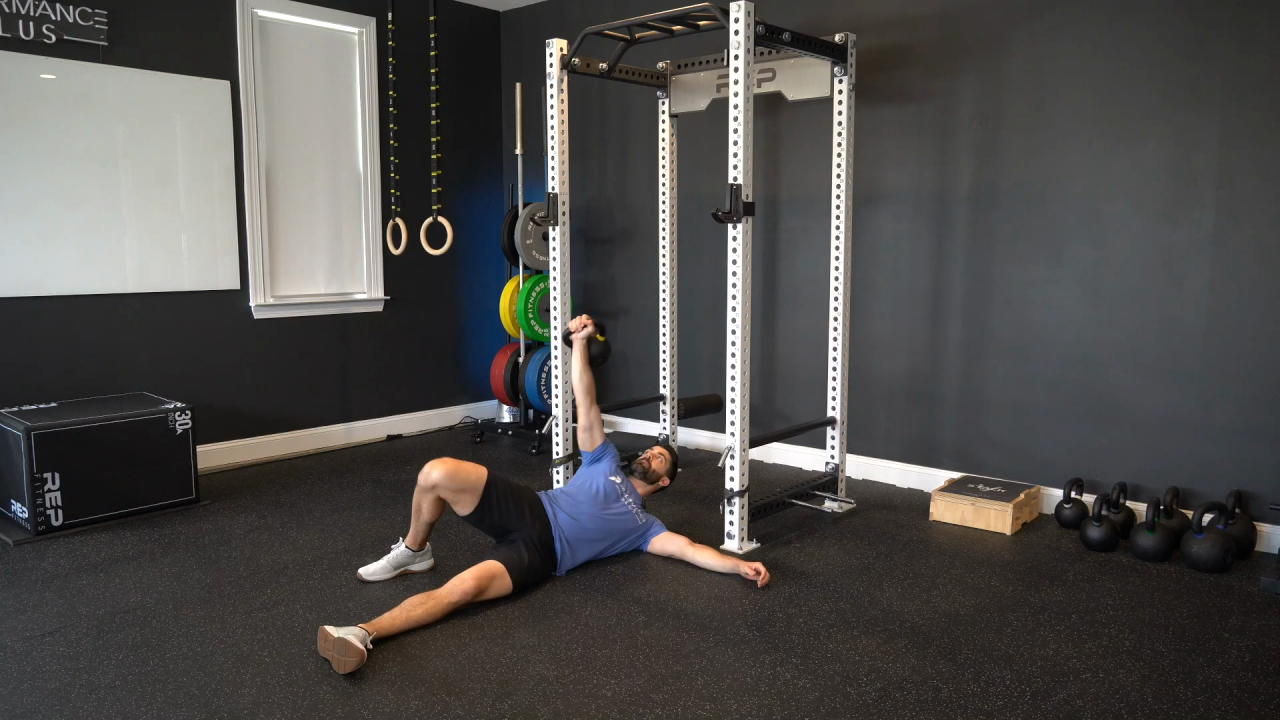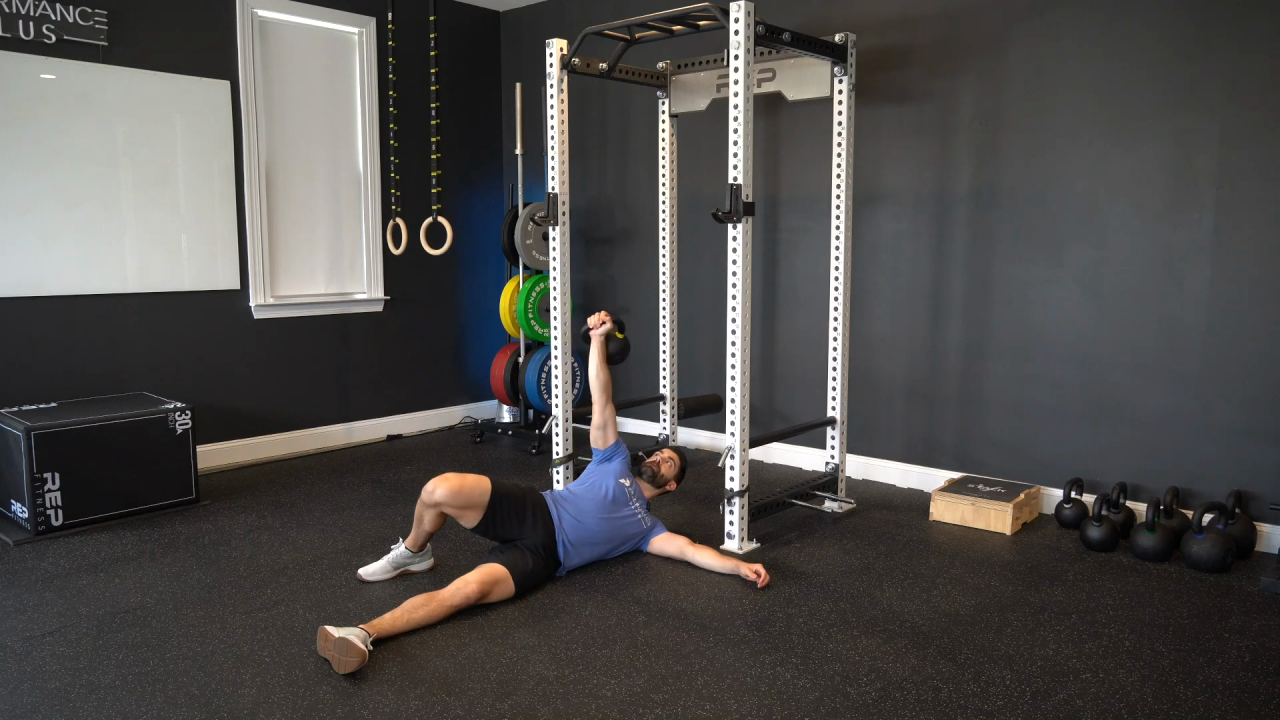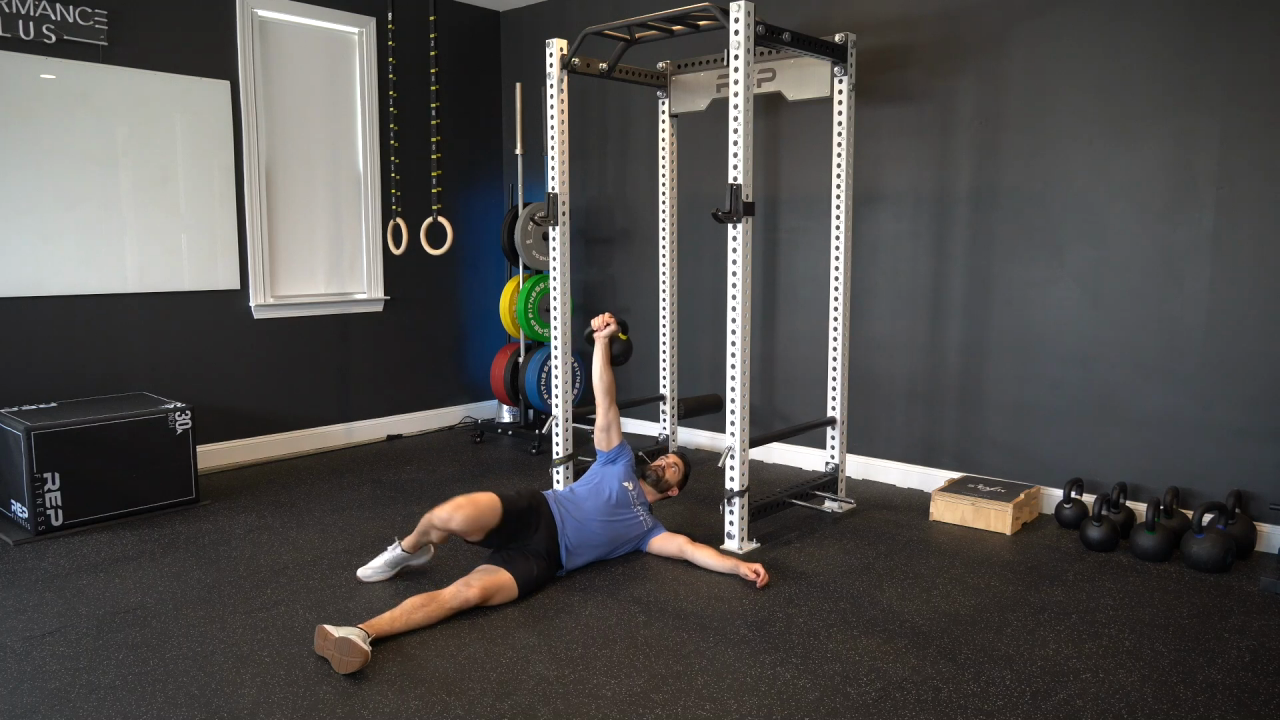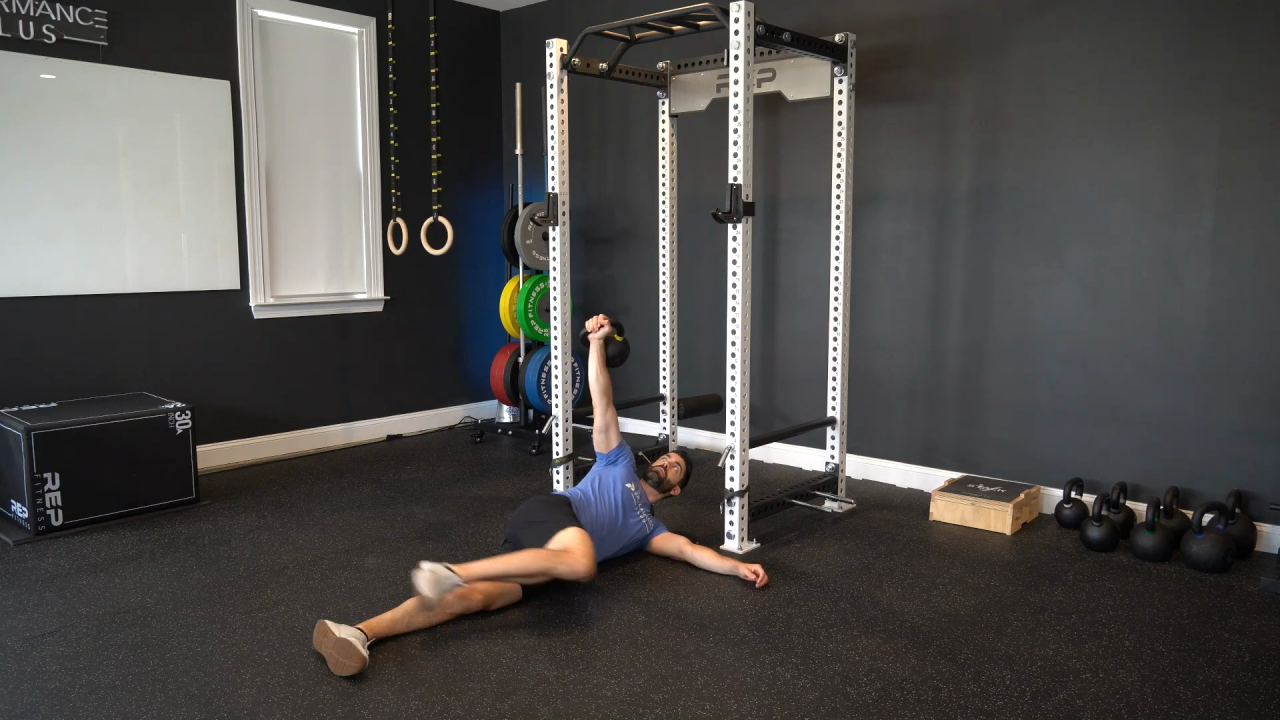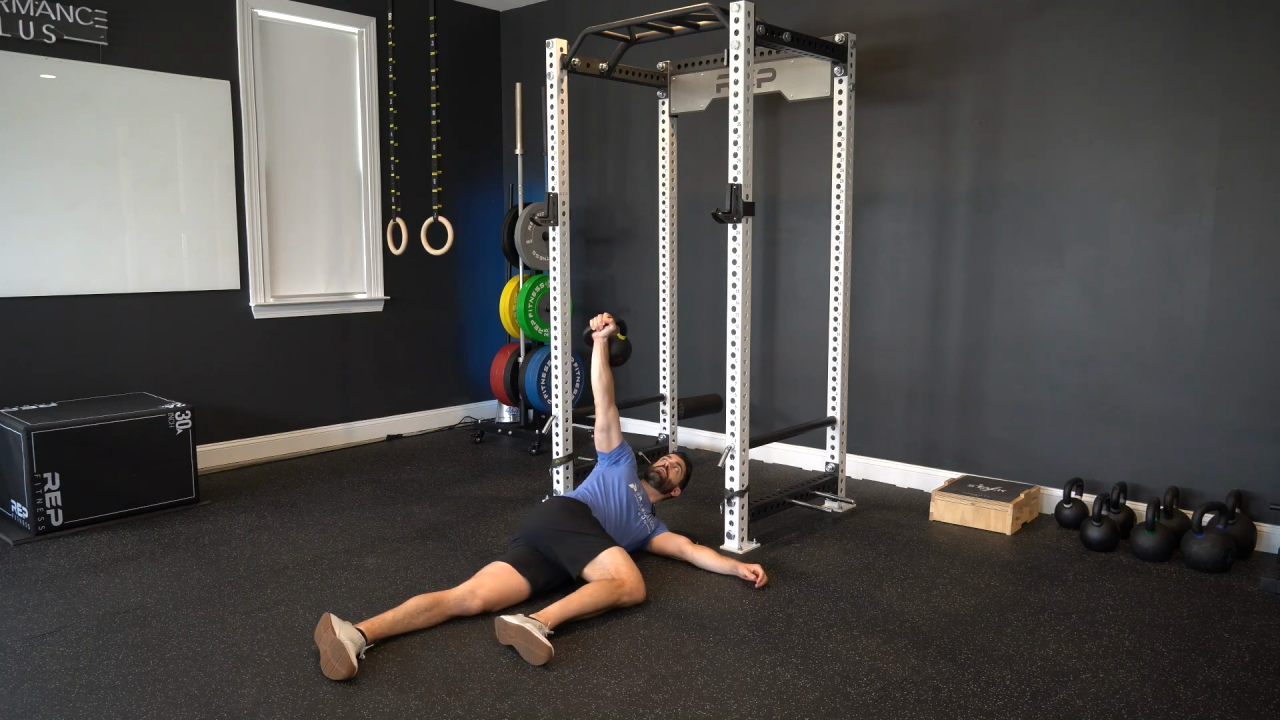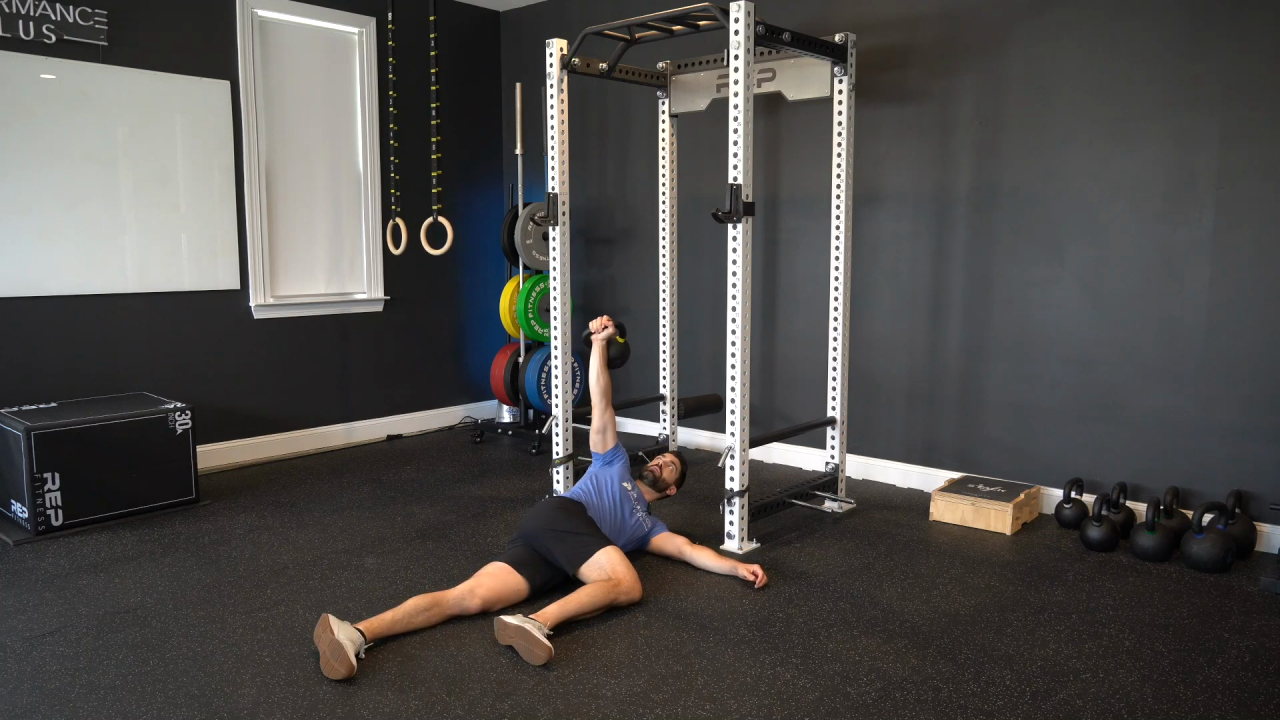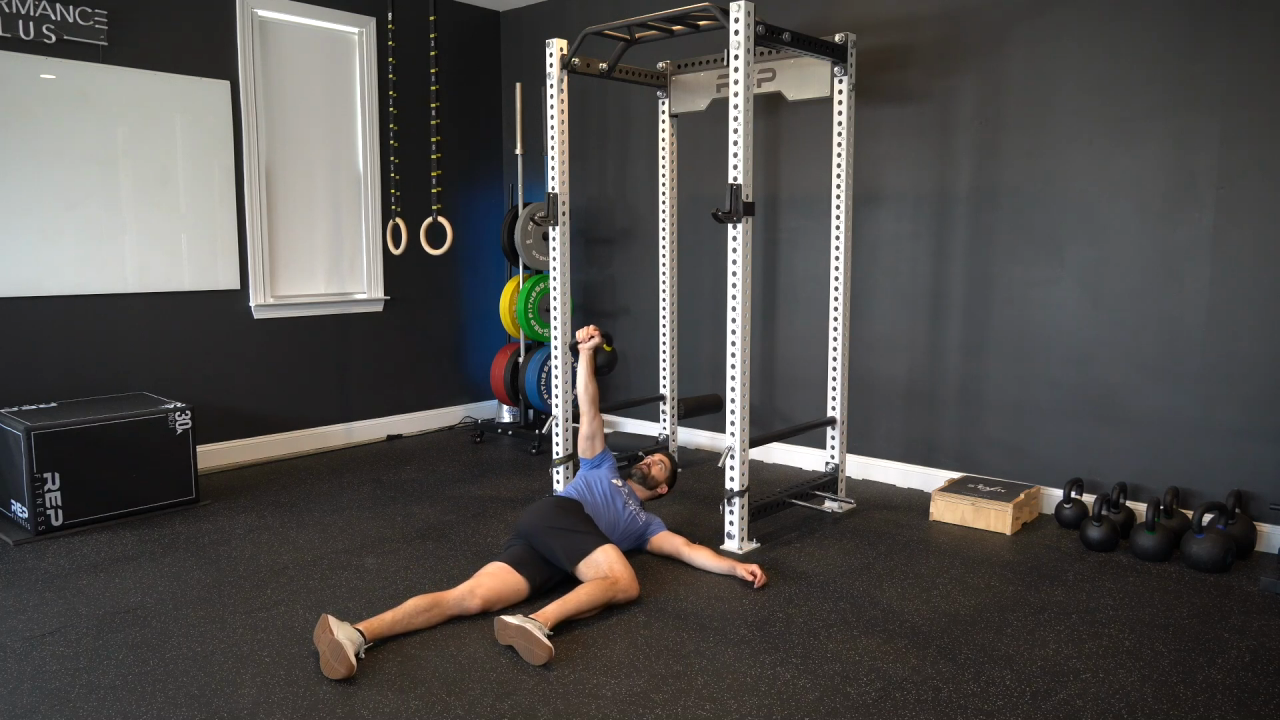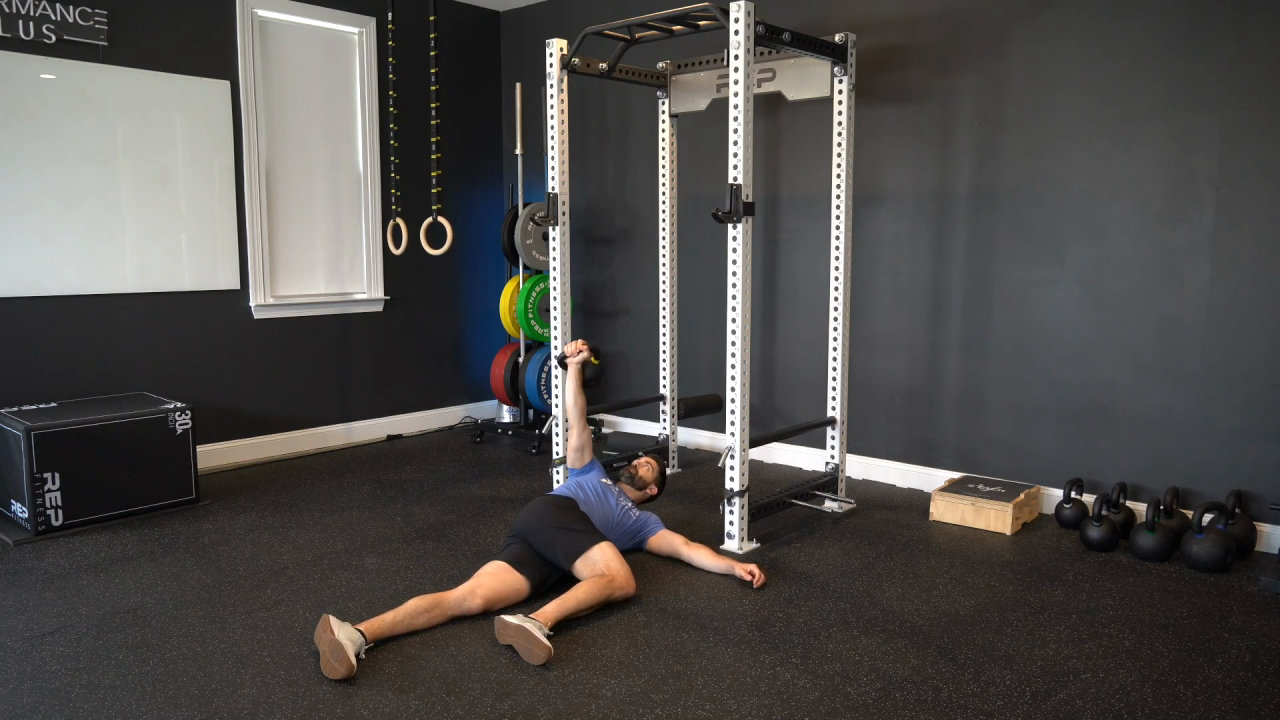
dt=0.4s
person 1, frame 1
left shoulder: (644, 525)
right shoulder: (605, 462)
left elbow: (687, 548)
right elbow: (586, 406)
left wrist: (740, 565)
right wrist: (579, 343)
left hip: (538, 552)
right hip: (527, 510)
left knee: (464, 588)
right knee: (437, 474)
left ankle: (365, 633)
right ankle: (414, 551)
person 1, frame 2
left shoulder: (646, 526)
right shoulder: (616, 461)
left elbow: (690, 550)
right elbow: (601, 404)
left wrist: (742, 566)
right wrist: (597, 338)
left hip: (540, 555)
right hip: (531, 511)
left knee: (467, 591)
right knee: (441, 491)
left ankle: (365, 633)
right ankle: (414, 552)
person 1, frame 3
left shoulder: (647, 527)
right shoulder: (620, 463)
left elbow: (690, 549)
right elbow: (606, 405)
left wrist: (740, 565)
right wrist: (603, 341)
left hip: (542, 557)
right hip: (535, 514)
left knee: (471, 593)
right knee: (456, 515)
left ankle: (363, 633)
right ankle: (411, 550)
person 1, frame 4
left shoulder: (649, 527)
right shoulder: (620, 462)
left elbow: (690, 550)
right elbow: (603, 405)
left wrist: (740, 566)
right wrist: (596, 343)
left hip: (551, 550)
right hip: (551, 513)
left knee: (474, 598)
right knee: (580, 562)
person 1, frame 5
left shoulder: (650, 526)
right shoulder: (621, 462)
left elbow: (689, 550)
right elbow: (605, 405)
left wrist: (739, 566)
right wrist: (601, 340)
left hip: (554, 560)
right hip: (563, 518)
left knee: (470, 599)
left ankle: (358, 634)
person 1, frame 6
left shoulder: (648, 525)
right shoulder: (615, 463)
left elbow: (688, 550)
right elbow: (601, 407)
left wrist: (739, 566)
right wrist: (600, 343)
left hip: (554, 559)
right hip: (558, 518)
left knee: (469, 598)
left ankle: (366, 632)
person 1, frame 7
left shoulder: (646, 523)
right shoulder: (602, 466)
left elbow: (686, 550)
right elbow: (588, 413)
left wrist: (737, 567)
right wrist: (587, 353)
left hip: (554, 559)
right hip: (554, 515)
person 1, frame 8
left shoulder: (642, 522)
right shoulder: (590, 473)
left elbow: (685, 548)
right elbow: (577, 427)
left wrist: (735, 566)
right wrist: (574, 367)
left hip: (551, 556)
right hip: (550, 513)
